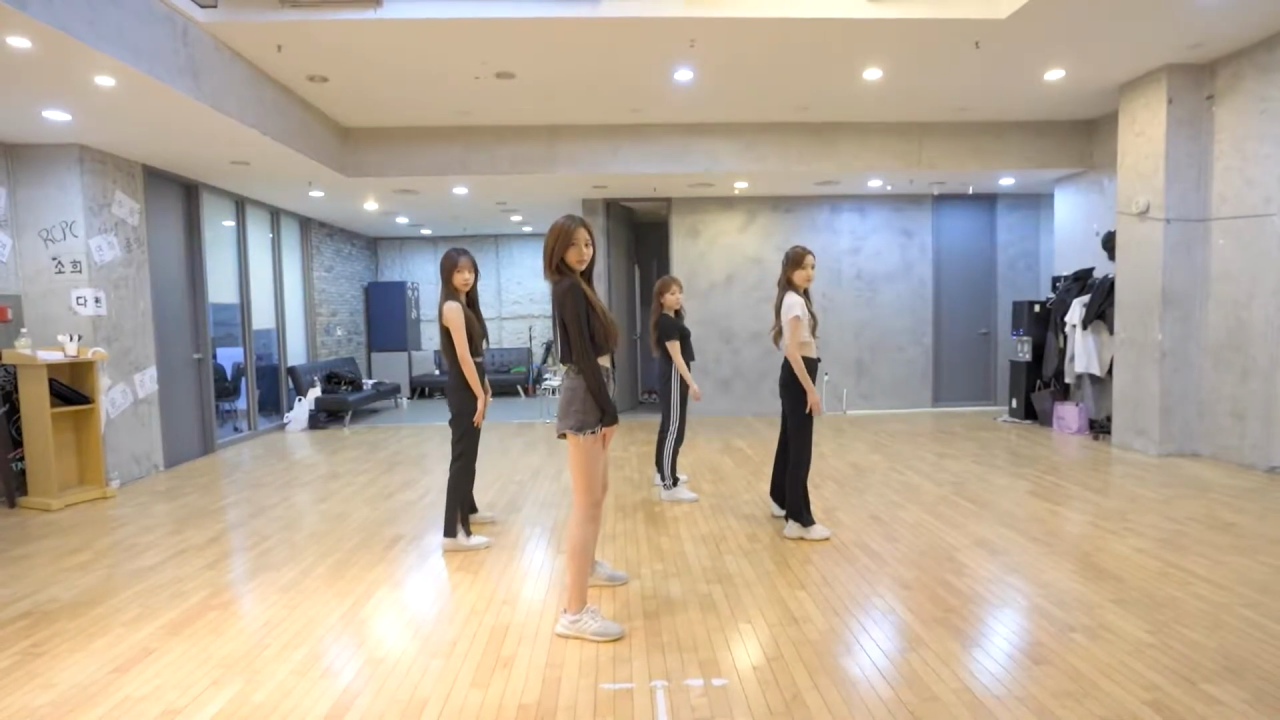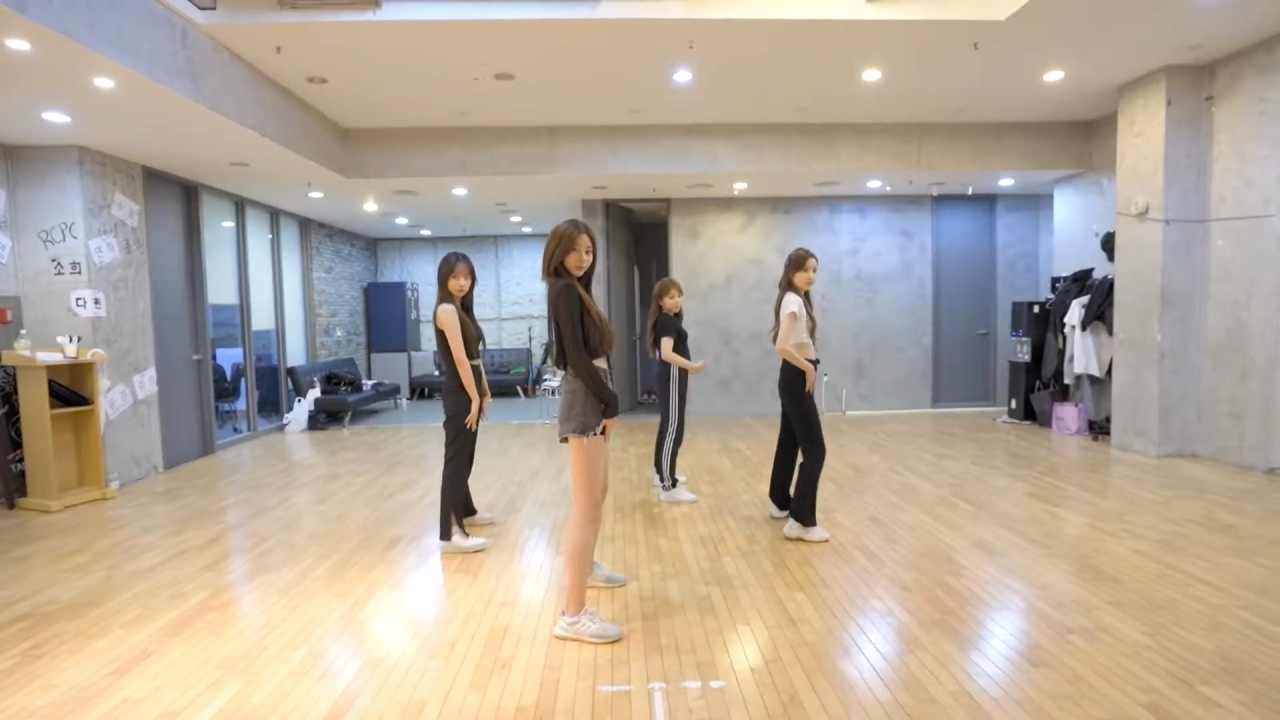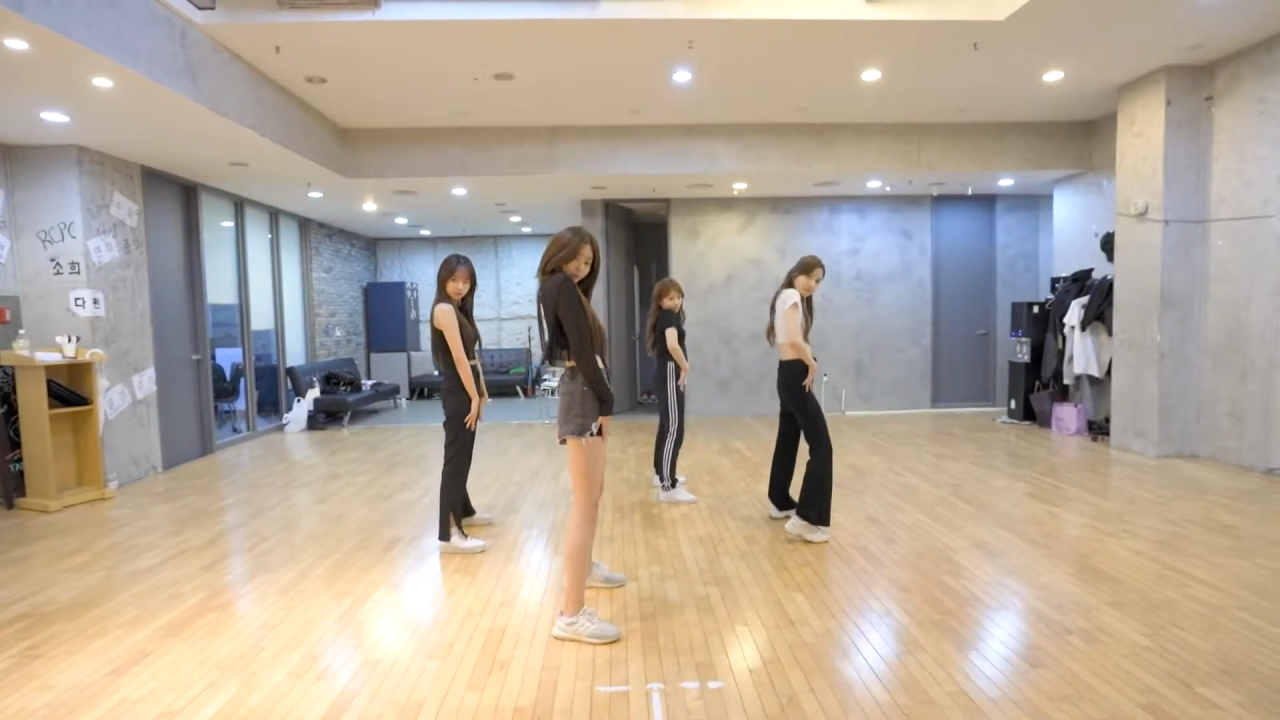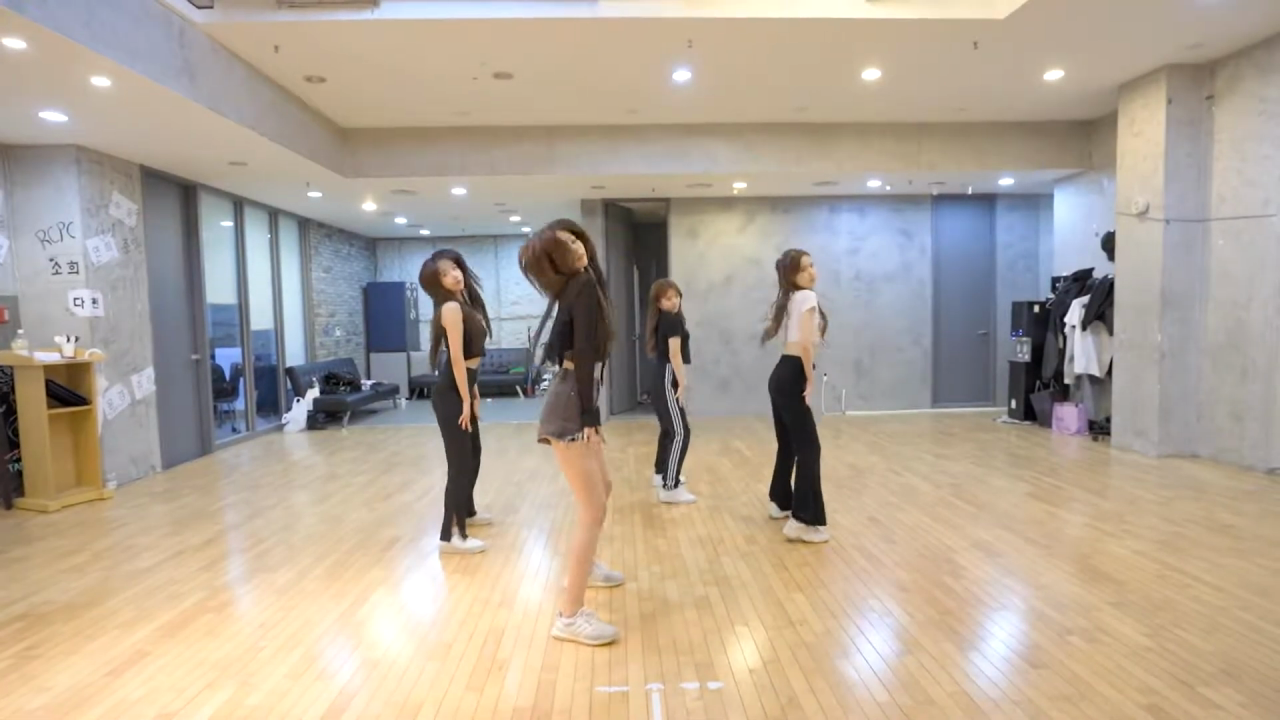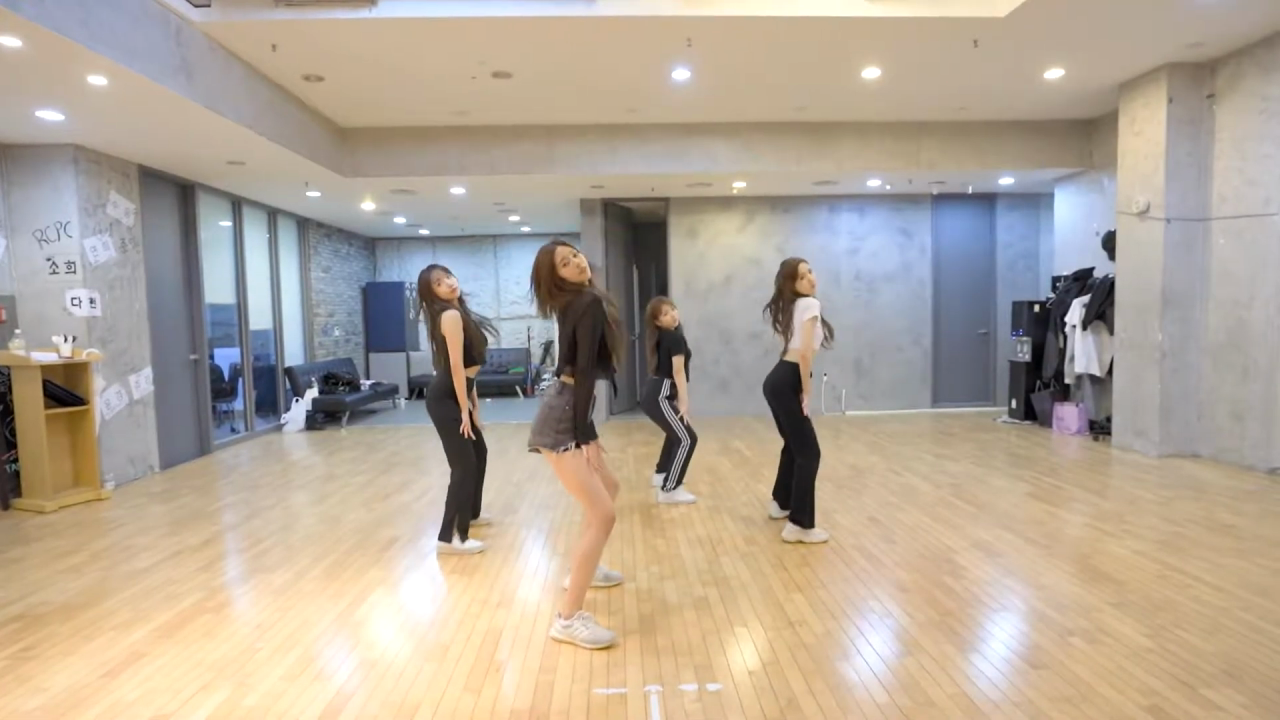
dt=0.2s
person 1, frame 1
left shoulder: (577, 286)
right shoulder: (569, 289)
right elbow: (583, 356)
left wrist: (606, 408)
right wrist: (608, 411)
left hip: (592, 397)
right hip: (584, 400)
left knee: (598, 491)
right knee: (586, 503)
left ankle: (588, 566)
right ankle: (575, 614)
person 1, frame 2
left shoulder: (574, 288)
right shoulder: (564, 289)
right elbow: (577, 356)
left wrist: (606, 402)
right wrist: (611, 403)
left hip: (591, 398)
right hip: (584, 401)
left knee: (598, 493)
right knee: (586, 506)
left ankle: (585, 567)
right ankle: (572, 615)
person 1, frame 3
left shoulder: (565, 289)
right shoulder: (560, 286)
right elbow: (582, 350)
left wrist: (601, 400)
right wrist: (606, 401)
left hip: (585, 395)
right hip: (583, 398)
left knee: (593, 492)
right knee: (585, 506)
left ankle: (583, 568)
right ankle: (571, 615)
person 1, frame 4
left shoulder: (579, 285)
right shoulder: (583, 283)
right elbow: (583, 353)
left wrist: (589, 416)
right wrist: (590, 417)
left hip: (573, 402)
right hip: (569, 408)
left knee: (601, 488)
right knee: (593, 507)
left ankle: (584, 567)
right ankle: (569, 616)
person 1, frame 5
left shoulder: (577, 304)
right shoulder: (589, 302)
right elbow: (584, 371)
left wrist: (586, 431)
right wrist: (584, 435)
left hip: (566, 415)
right hip: (560, 422)
left knee: (608, 488)
right knee: (602, 514)
left ankle: (583, 569)
right ankle: (568, 618)
person 2, frame 1
left shoulder: (466, 305)
right shoulder: (451, 306)
right elbow: (463, 355)
left wrist: (486, 388)
right wrist: (479, 396)
left hip: (471, 386)
right hip: (463, 389)
left knee: (468, 454)
right knee: (463, 457)
left ankle: (467, 510)
right ankle: (454, 532)
person 2, frame 2
left shoulder: (462, 308)
right shoulder: (446, 309)
right elbow: (459, 357)
left wrist: (484, 391)
right wrist: (474, 398)
left hip: (470, 389)
right hip: (459, 391)
left knee: (465, 456)
right knee: (456, 459)
left ankle: (465, 510)
right ankle: (450, 534)
person 2, frame 3
left shoulder: (459, 309)
right shoulder: (443, 309)
right elbow: (458, 357)
left wrist: (482, 391)
right wrist: (474, 398)
left hip: (468, 387)
right hip: (458, 390)
left knee: (463, 455)
right knee: (456, 459)
left ankle: (464, 511)
right ankle: (450, 535)
person 2, frame 4
left shoulder: (465, 304)
right shoulder: (451, 307)
right elbow: (457, 357)
left wrist: (474, 396)
right wrist: (466, 401)
left hip: (462, 387)
right hip: (450, 392)
left knee: (472, 453)
right knee: (461, 460)
left ankle: (466, 512)
right ankle: (451, 536)
person 2, frame 5
left shoulder: (461, 313)
right shoulder: (450, 315)
right elbow: (457, 366)
left wrist: (474, 406)
right wrist: (464, 411)
left hip: (457, 395)
right hip: (445, 398)
left knee: (478, 453)
right knee: (464, 464)
left ankle: (470, 512)
right ankle: (450, 537)
person 3, frame 1
left shoulder: (794, 299)
right shoulder: (795, 301)
right elbow: (793, 352)
right wrist: (810, 388)
left hip: (794, 377)
right hip: (798, 378)
left knee: (789, 442)
right knee: (800, 449)
left ankle: (781, 501)
right ankle: (799, 521)
person 3, frame 2
left shoulder: (797, 300)
right shoulder: (793, 301)
right elbow: (782, 347)
left wrist: (806, 368)
right wrist: (809, 368)
left hip: (793, 379)
right hip: (797, 380)
left knee: (790, 442)
right knee: (814, 450)
left ankle: (781, 502)
right ankle: (800, 521)
person 3, frame 3
left shoulder: (787, 298)
right shoulder: (790, 296)
right elbow: (794, 340)
left wrist: (807, 364)
right wrist: (812, 366)
left hip: (789, 375)
right hip: (797, 376)
left knee: (788, 442)
right knee: (821, 447)
left ankle: (780, 502)
right ankle: (807, 519)
person 3, frame 4
left shoulder: (789, 299)
right shoulder: (807, 297)
right elbow: (805, 344)
left wrist: (804, 379)
right wrist: (810, 380)
left hip: (781, 376)
right hip: (791, 377)
left knee: (789, 443)
right knee: (808, 447)
left ankle: (780, 502)
right ankle: (803, 522)
person 3, frame 5
left shoulder: (789, 307)
right shoulder: (810, 305)
right elbow: (804, 353)
left wrist: (801, 391)
right wrist: (806, 393)
left hip: (777, 381)
right hip: (786, 384)
left knee: (795, 445)
right knee: (808, 451)
left ankle: (781, 503)
right ankle: (799, 525)
person 4, frame 1
left shoulder: (671, 319)
right shoulder: (668, 322)
right elbow: (676, 357)
left wrist: (688, 381)
right wrist: (692, 383)
left hip: (672, 377)
right hip: (674, 377)
left knee: (668, 426)
right knee: (674, 430)
left ankle: (663, 472)
right ankle: (670, 486)
person 4, frame 2
left shoulder: (668, 320)
right shoulder: (668, 321)
right elbow: (666, 354)
left wrist: (687, 365)
right wrist: (690, 366)
left hip: (671, 377)
right hip: (673, 378)
left knee: (667, 428)
right knee: (674, 431)
left ankle: (662, 473)
right ankle: (669, 488)
person 4, frame 3
left shoulder: (664, 318)
right shoulder: (668, 316)
right elbow: (672, 344)
left wrist: (680, 368)
right wrist: (684, 367)
left hip: (665, 375)
right hip: (670, 375)
left knee: (667, 427)
right knee: (674, 431)
left ankle: (661, 473)
right ankle: (668, 487)
person 4, frame 4
left shoulder: (663, 320)
right shoulder: (673, 320)
right elbow: (675, 355)
left wrist: (678, 382)
right wrist: (682, 384)
left hip: (661, 379)
right hip: (666, 381)
left knee: (670, 428)
right knee: (680, 432)
left ankle: (661, 473)
right ankle: (669, 488)
person 4, frame 5
left shoulder: (663, 338)
right shoulder: (675, 338)
right elbow: (679, 373)
left wrist: (679, 401)
right wrist: (684, 403)
left hip: (653, 394)
right hip: (659, 397)
left knee: (677, 432)
right knee: (687, 438)
left ankle: (662, 473)
right ankle: (669, 490)
